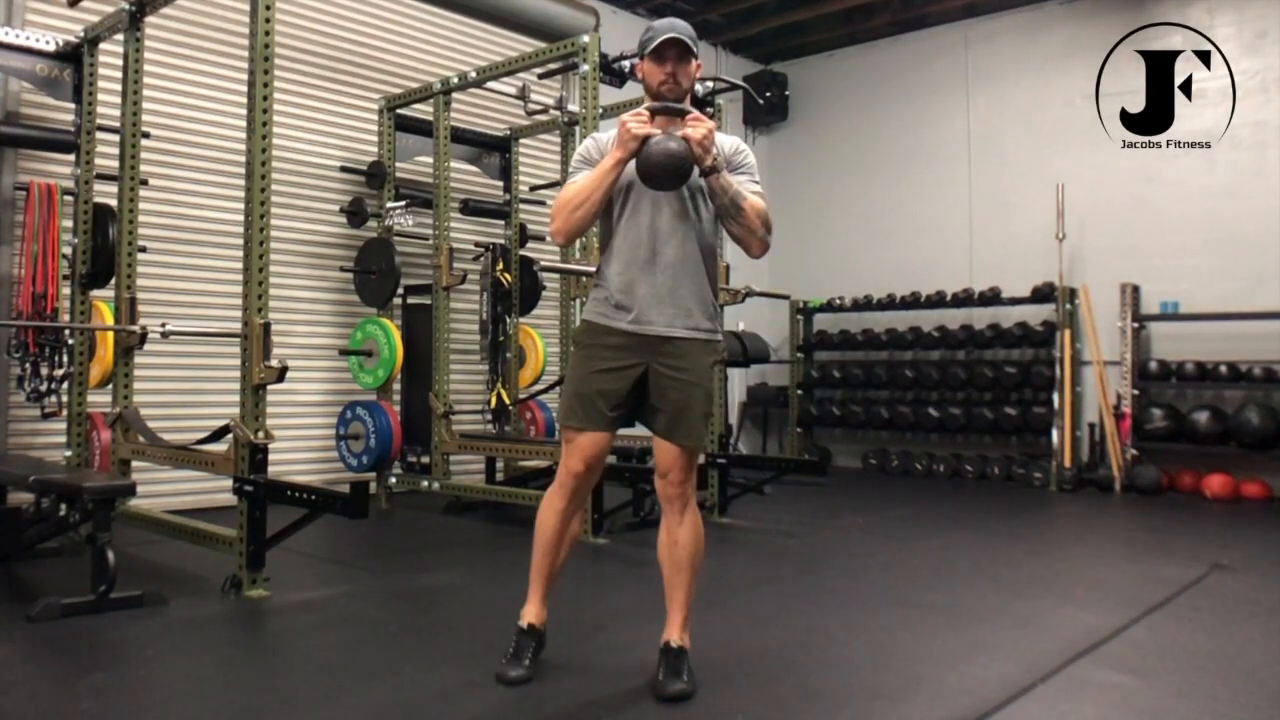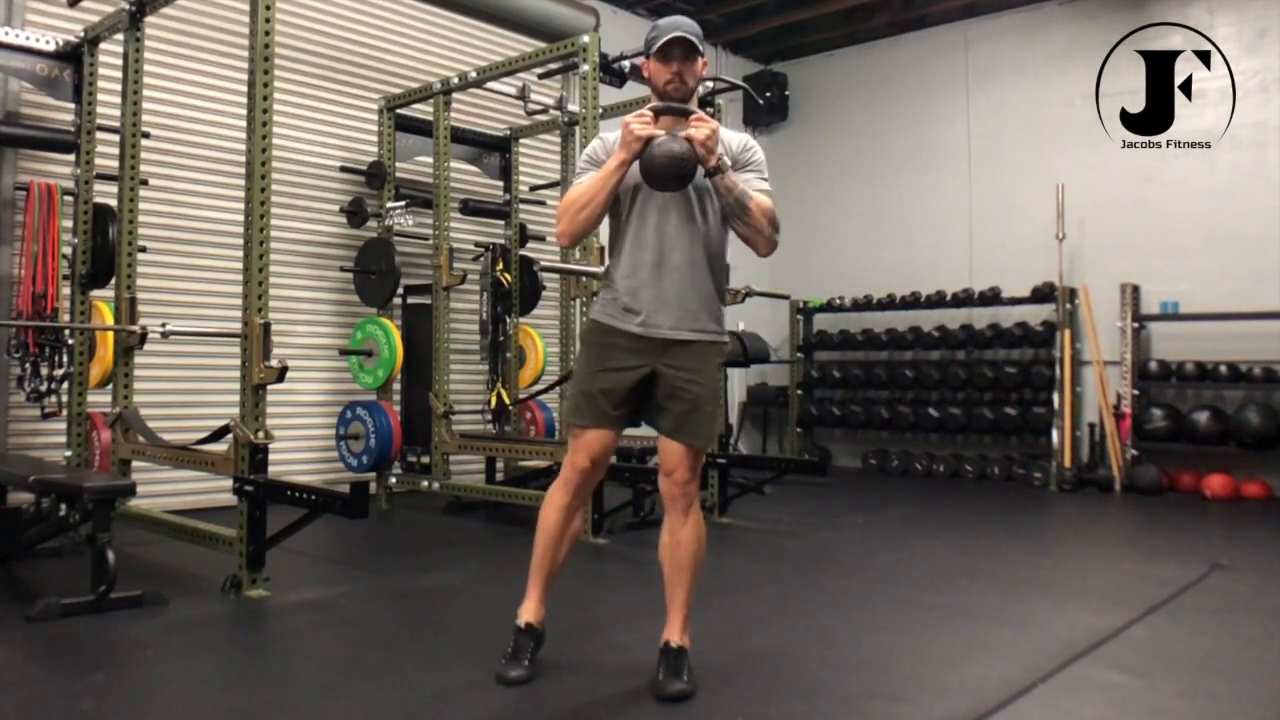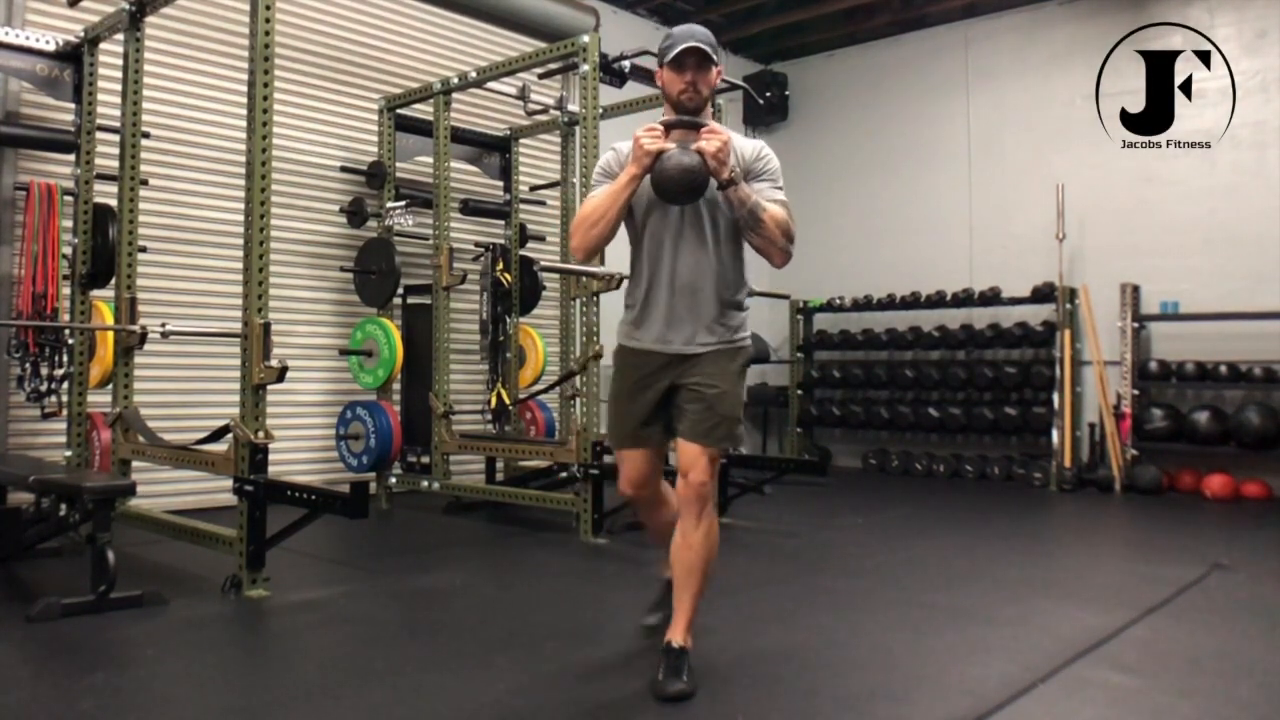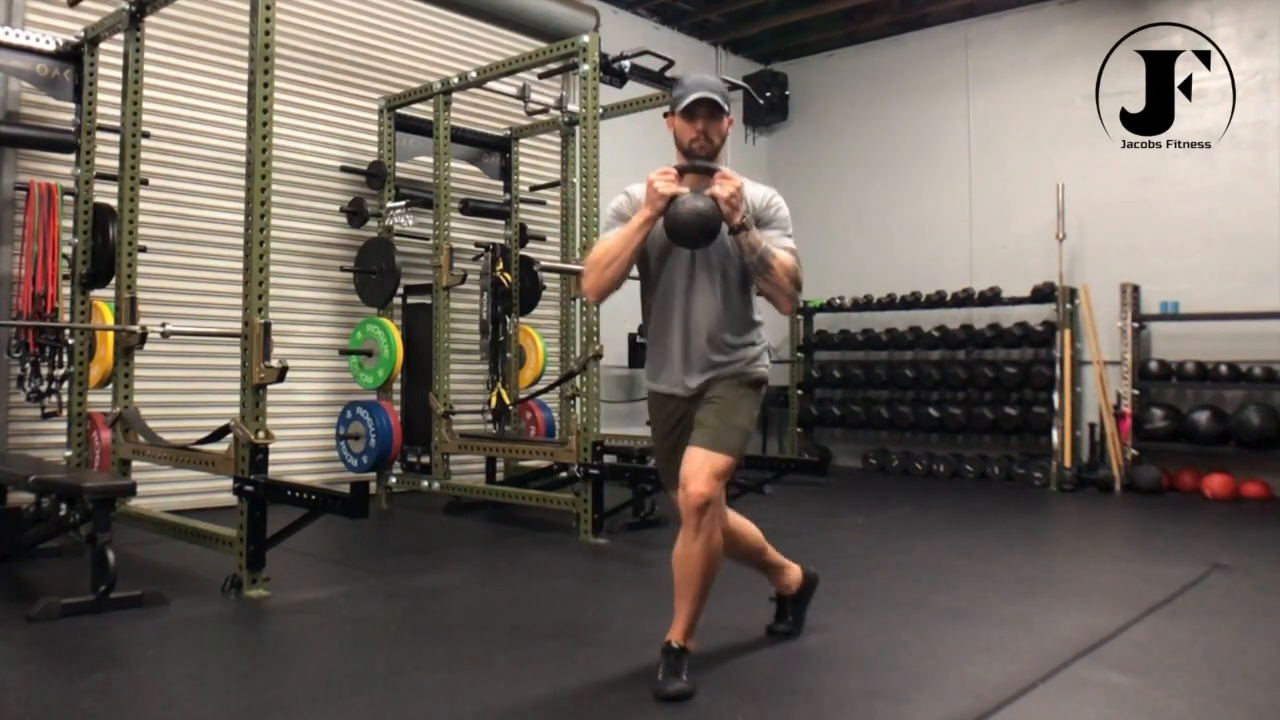
dt=0.3s
person 1, frame 1
left shoulder: (729, 149)
right shoulder: (603, 143)
left elbow: (758, 241)
right elbow: (562, 229)
left wrist: (709, 164)
right wrist: (620, 154)
left hip: (687, 338)
right hip: (608, 330)
left knee: (676, 487)
right knee: (576, 471)
left ankle: (676, 641)
right ankle: (532, 620)
person 1, frame 2
left shoulder: (737, 148)
right shoulder: (610, 144)
left elbow: (766, 239)
right elbow: (568, 232)
left wrist: (714, 164)
right wrist: (624, 157)
left hip: (693, 341)
right hip: (616, 330)
left knee: (680, 488)
right knee: (579, 470)
left ankle: (675, 642)
right ankle: (529, 622)
person 1, frame 3
left shoulder: (750, 154)
right shoulder: (623, 154)
left elbow: (780, 251)
right elbow: (581, 246)
left wrist: (727, 176)
right wrist: (636, 169)
left hip: (712, 348)
right hip: (643, 345)
left knee: (696, 489)
right knee: (635, 484)
left ankle: (677, 641)
right ankle: (677, 579)
person 1, frame 4
left shoulder: (760, 202)
right shoulder: (634, 200)
left elbow: (789, 298)
right elbow: (593, 288)
left wrist: (737, 222)
right wrist: (649, 214)
left hip: (731, 374)
right hip: (669, 381)
left knee: (697, 493)
right knee: (699, 518)
left ankle: (677, 645)
right ankle: (792, 579)
